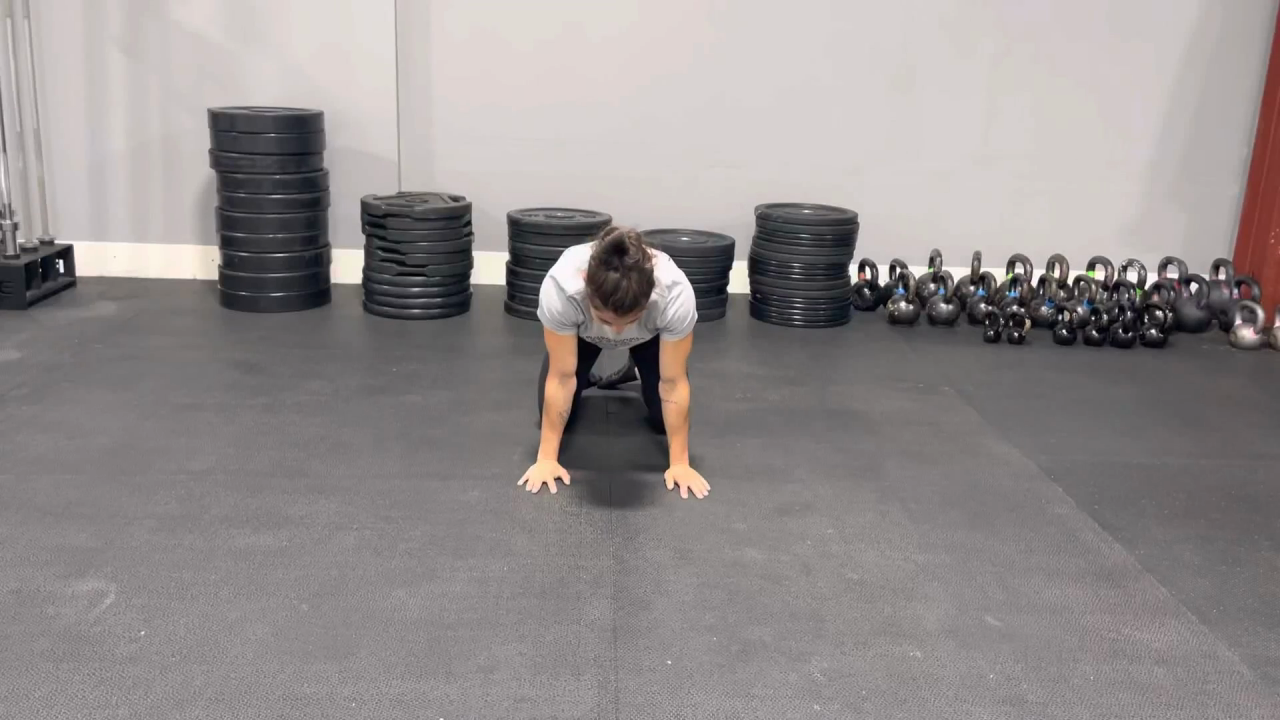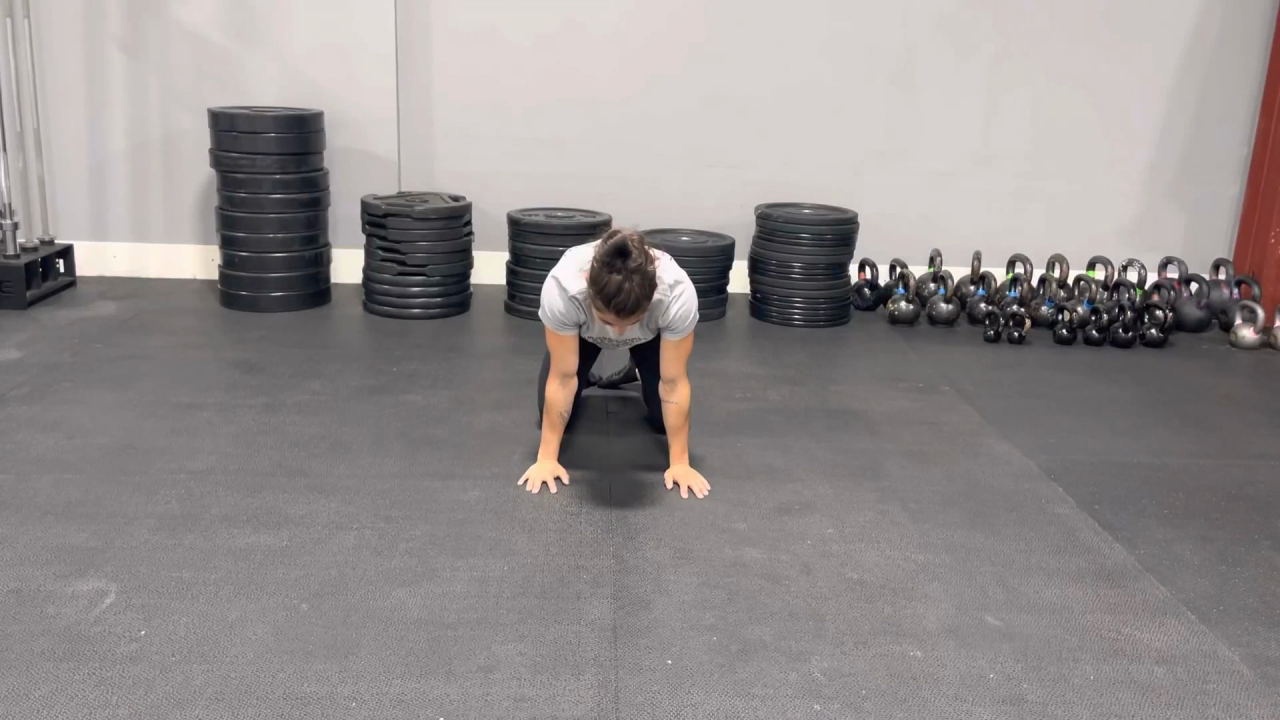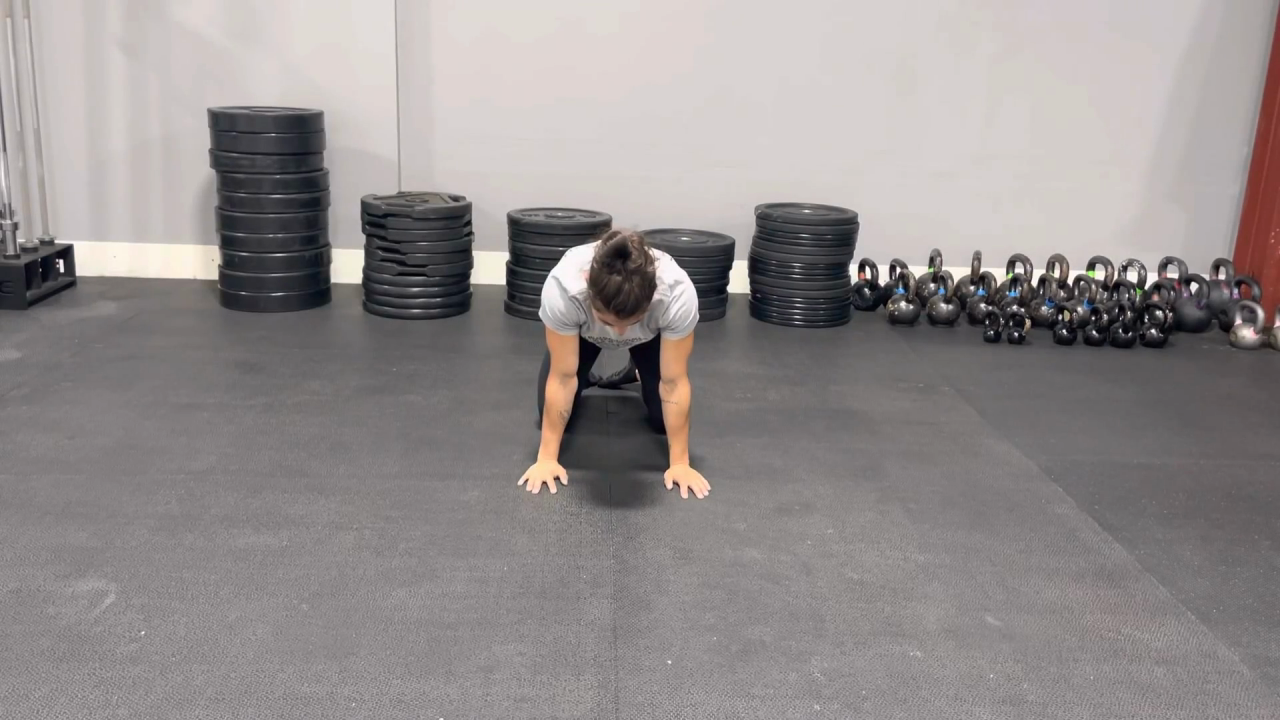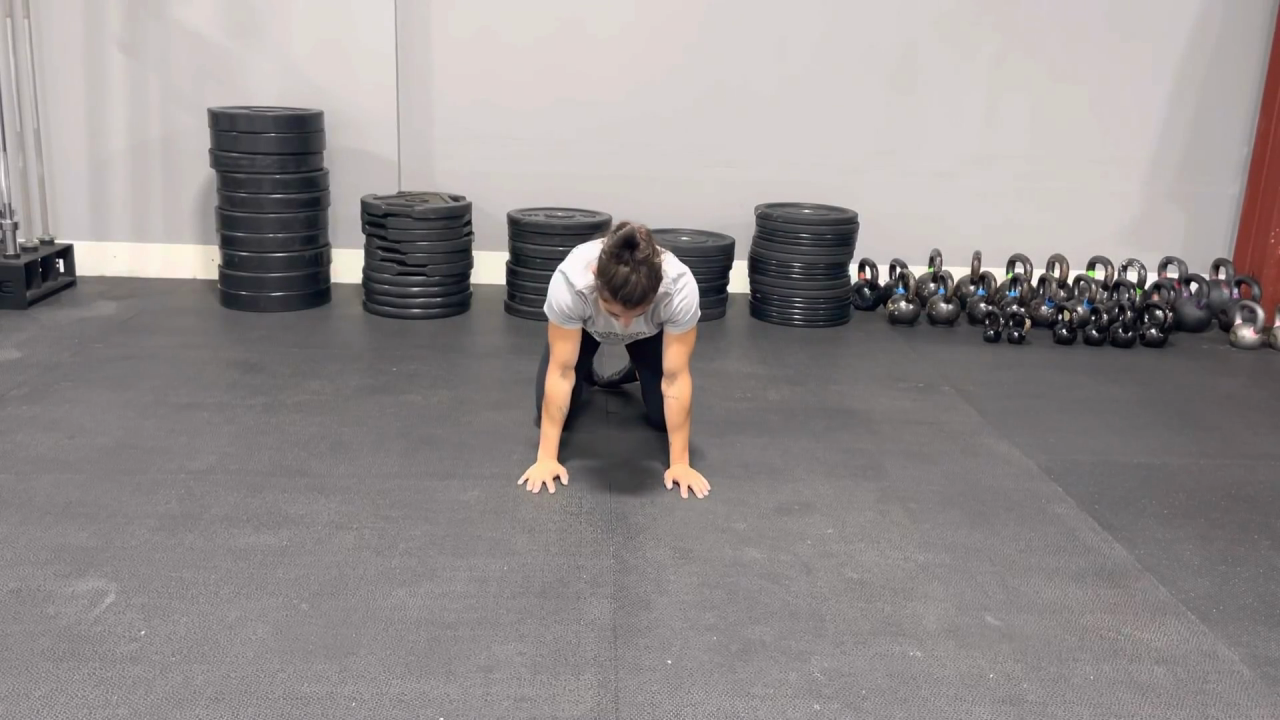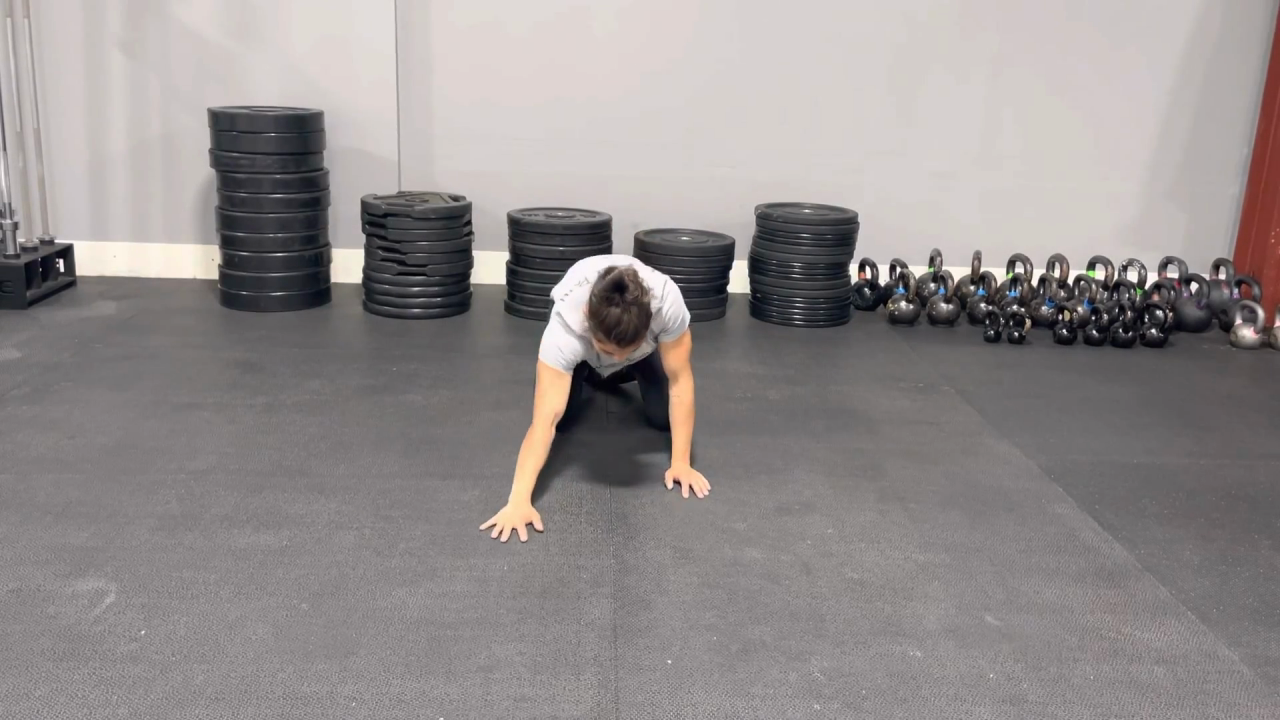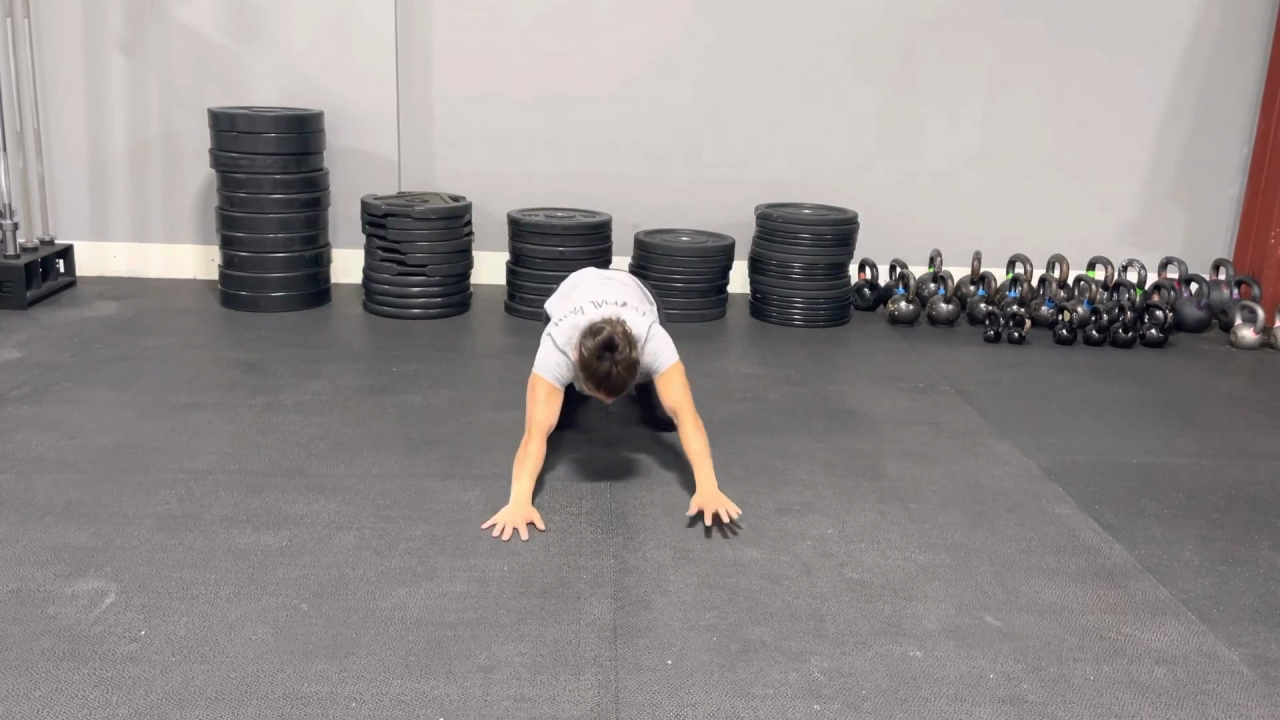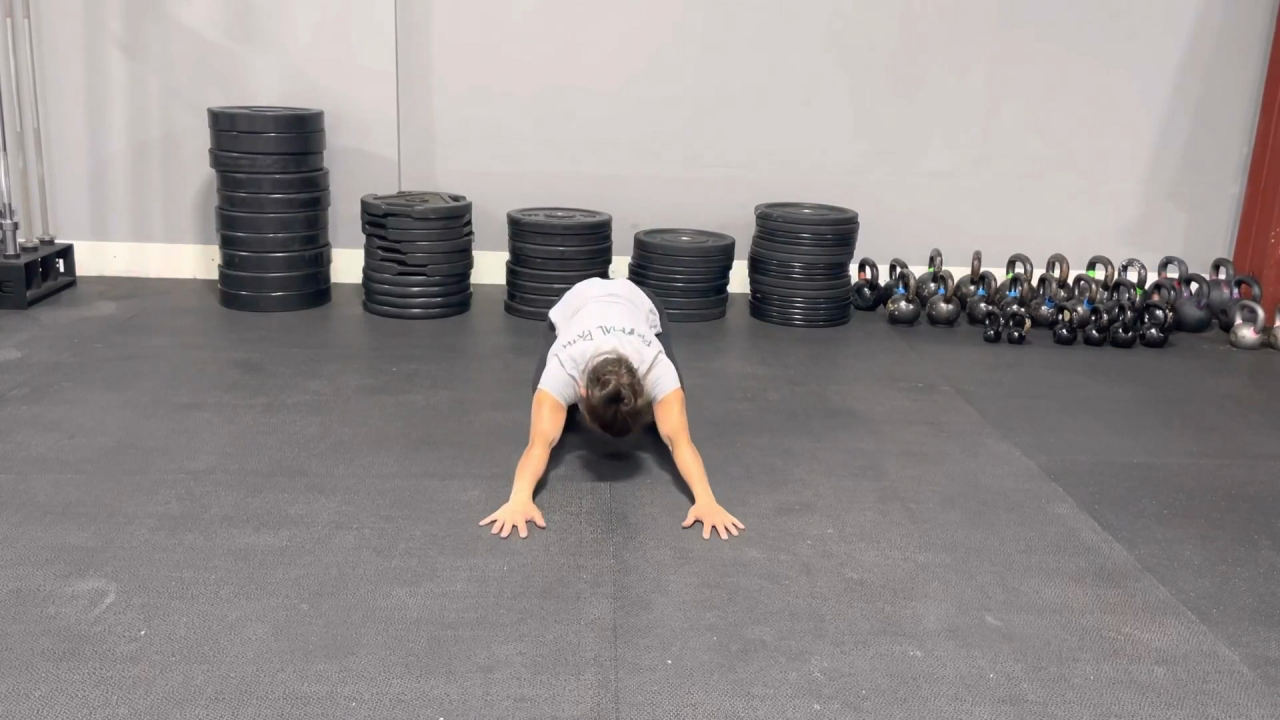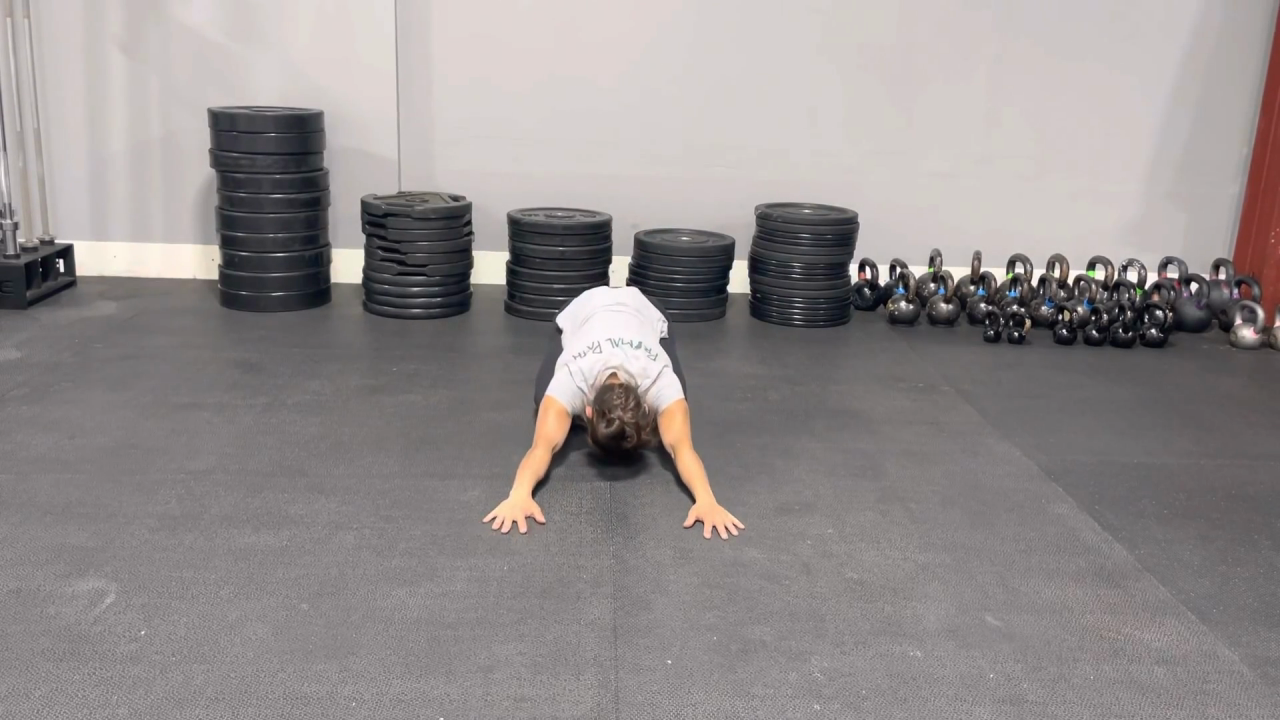
dt=0.5s
person 1, frame 1
left shoulder: (675, 292)
right shoulder: (560, 287)
left elbow: (673, 382)
right elbow: (561, 376)
left wrist: (680, 463)
right wrist: (546, 458)
right hip: (582, 332)
left knee: (664, 420)
right knee: (556, 414)
left ankle: (638, 371)
right ankle: (586, 379)
person 1, frame 2
left shoulder: (678, 293)
right shoulder: (561, 287)
left elbow: (674, 381)
right elbow: (562, 376)
left wrist: (680, 463)
right wrist: (547, 458)
left hip: (651, 334)
right hip: (582, 330)
left knee: (663, 419)
right knee: (551, 412)
left ankle: (638, 372)
right ankle: (586, 379)
person 1, frame 3
left shoulder: (678, 292)
right shoulder: (562, 287)
left elbow: (674, 381)
right elbow: (562, 376)
left wrist: (680, 463)
right wrist: (547, 458)
right hip: (583, 331)
left knee: (663, 419)
right knee: (551, 414)
left ankle: (639, 372)
right ankle: (585, 380)
person 1, frame 4
left shoulder: (681, 287)
right shoulder: (569, 282)
left elbow: (676, 378)
right elbow: (560, 372)
left wrist: (680, 463)
right wrist: (546, 458)
right hip: (583, 325)
left knee: (662, 417)
right knee: (551, 410)
left ankle: (636, 371)
right ankle: (586, 373)
person 1, frame 5
left shoulder: (667, 300)
right shoulder: (566, 324)
left elbow: (679, 380)
right elbow: (545, 421)
left wrist: (681, 463)
right wrist: (518, 502)
left knee: (663, 417)
right knee: (562, 414)
left ankle: (634, 370)
right ankle: (584, 371)
person 1, frame 6
left shoulder: (651, 339)
right shoulder: (558, 346)
left elbow: (685, 416)
right elbow: (536, 433)
left wrist: (708, 489)
right wrist: (519, 502)
left knee: (662, 417)
right knee: (556, 413)
left ankle: (642, 379)
right ankle: (569, 382)
person 1, frame 7
left shoulder: (655, 366)
right shoulder: (564, 367)
left elbow: (679, 440)
right elbow: (540, 443)
left wrist: (706, 501)
right wrist: (519, 499)
left hip: (640, 303)
right hip: (573, 304)
left knee: (667, 412)
right knee: (550, 410)
person 1, frame 8
left shoulder: (658, 380)
right shoulder: (573, 379)
left elbow: (681, 447)
right elbow: (543, 446)
left wrist: (706, 501)
right wrist: (519, 496)
left hip: (645, 312)
right hip: (581, 312)
left knee: (675, 409)
right knee: (546, 405)
